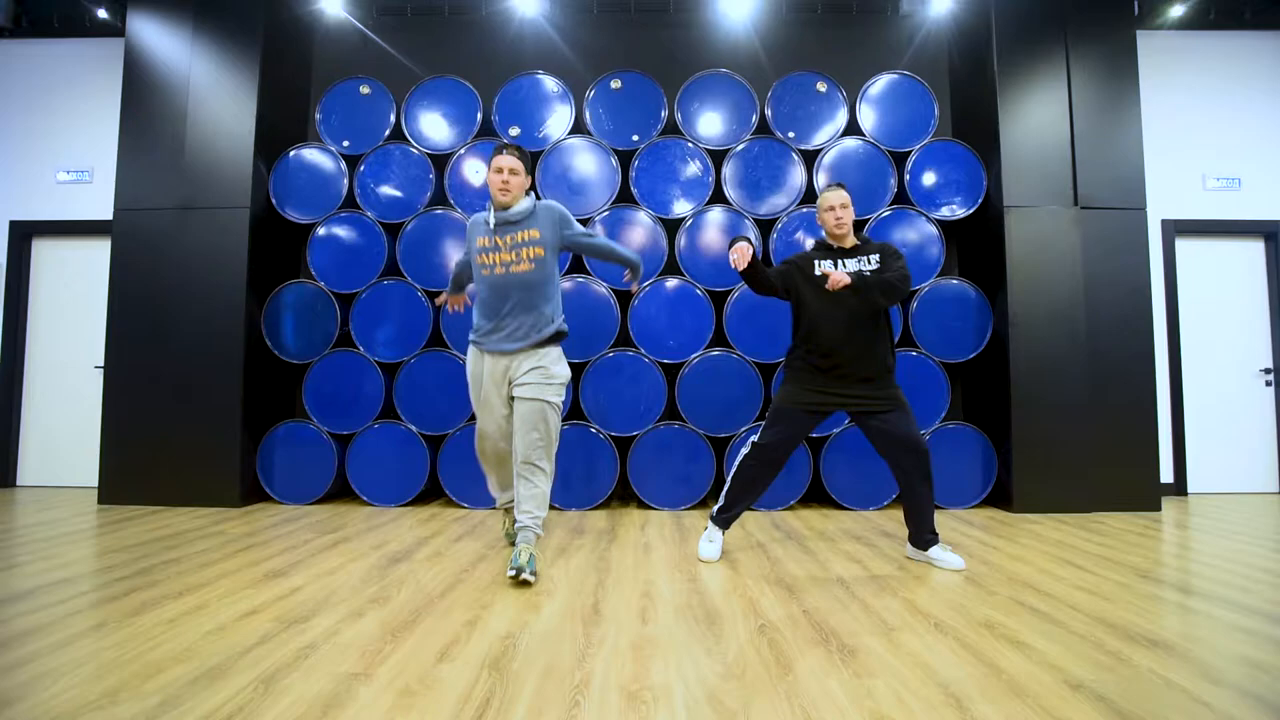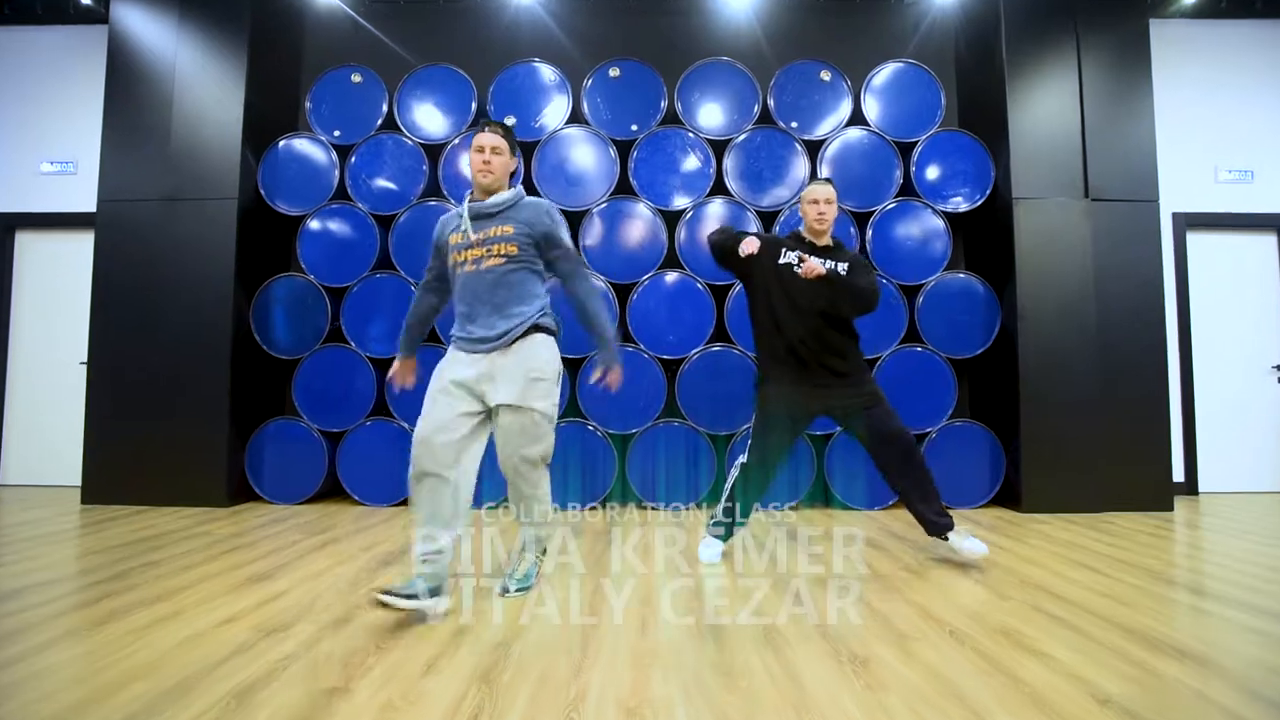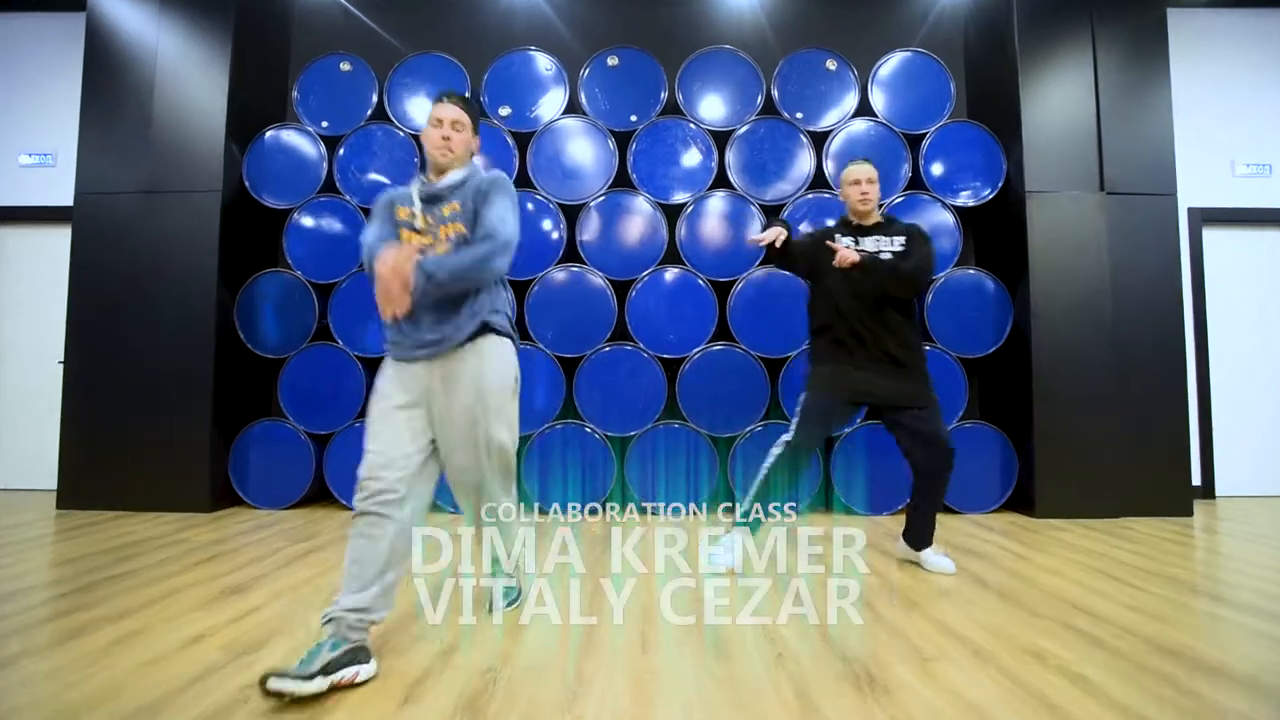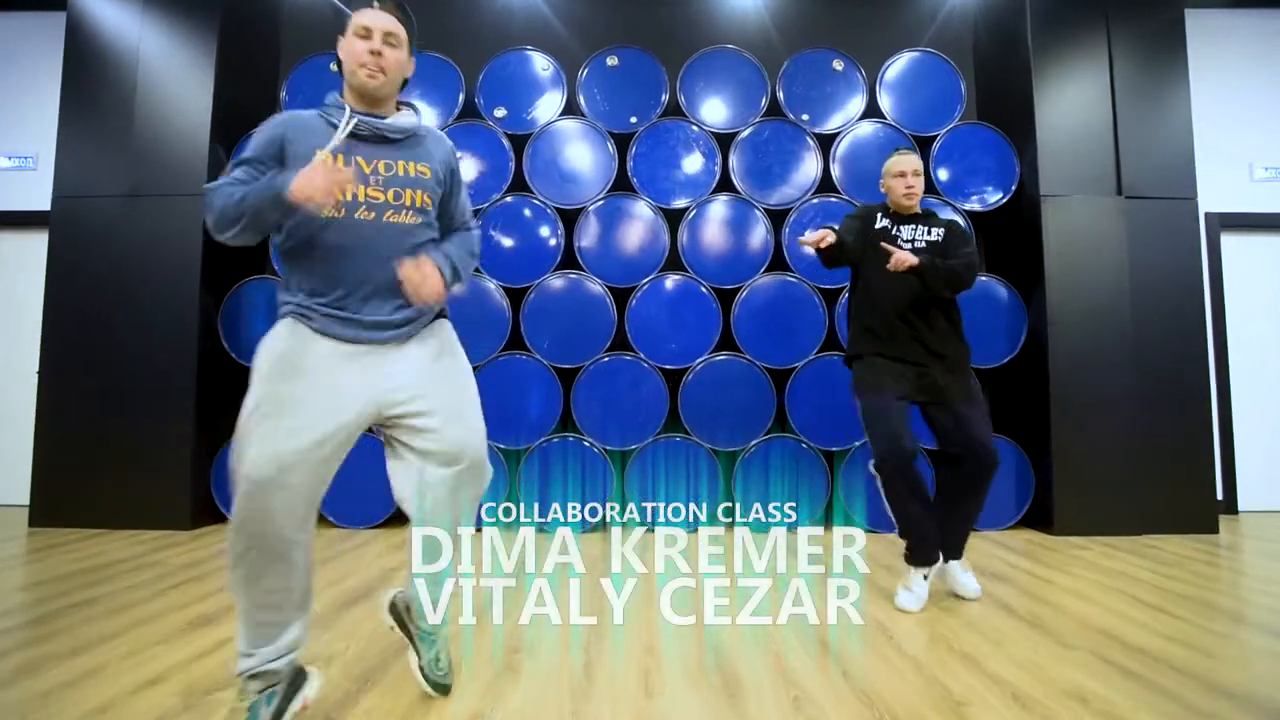
dt=0.3s
person 1, frame 1
left shoulder: (549, 216)
right shoulder: (475, 226)
left elbow: (592, 243)
left wrist: (633, 263)
right wrist: (454, 290)
left hip: (539, 354)
right hip: (486, 354)
left knee: (533, 449)
right knee: (492, 441)
left ankle: (526, 542)
right ankle: (509, 506)
person 1, frame 2
left shoulder: (537, 213)
right shoulder: (447, 225)
left elbow: (577, 280)
right elbow: (433, 289)
left wrist: (607, 348)
right wrist: (407, 348)
left hip: (526, 351)
right hip: (463, 356)
left knee: (524, 461)
right knee: (434, 449)
left ankle: (530, 554)
right ankle: (431, 578)
person 1, frame 3
left shoulder: (489, 186)
right shoulder: (395, 207)
left elbow: (496, 252)
right elbow: (373, 253)
left wrist: (418, 276)
right wrist: (388, 267)
left hip: (476, 354)
right hip: (404, 363)
left knee: (481, 483)
right knee: (381, 492)
left ankle: (503, 569)
right ankle: (344, 642)
person 1, frame 4
left shoulder: (437, 149)
right shoulder: (293, 130)
left elbow: (465, 235)
right elbow: (223, 213)
left wrist: (440, 266)
right wrist: (286, 192)
left hip: (419, 343)
right hip: (312, 341)
left knee: (459, 468)
right knee: (269, 490)
person 2, frame 1
left shoulder: (884, 255)
right shoulder: (804, 264)
left elbow: (897, 288)
right elbow: (768, 283)
left wrist: (852, 282)
right wrist: (743, 256)
left hip: (870, 380)
right hip: (809, 379)
left knee: (911, 450)
right knee: (767, 448)
left ankle: (924, 542)
right ankle: (719, 523)
person 2, frame 2
left shoulder: (851, 260)
right shoulder: (769, 252)
left elbow: (865, 300)
right elbow: (718, 244)
left wrist: (826, 277)
right wrist: (745, 241)
left hip: (844, 377)
right hip: (786, 380)
left knee: (897, 444)
right knee: (760, 457)
left ankle: (943, 528)
right ankle: (720, 529)
person 2, frame 3
left shoulder: (911, 238)
right shoulder: (826, 238)
left elbow: (916, 279)
right elbow: (792, 259)
left wrist: (862, 262)
right wrist: (778, 233)
left hip: (899, 366)
right hip: (837, 361)
left knee: (936, 452)
right knee: (800, 441)
left ankle: (918, 543)
right ankle: (743, 527)
person 2, frame 4
left shoulder: (950, 231)
right shoulder: (868, 220)
left elbow: (963, 275)
right elbow: (846, 252)
left wrist: (918, 264)
right wrist: (830, 240)
left hip: (942, 361)
right hip: (881, 360)
left knee: (978, 454)
right knee: (894, 452)
left ankle: (949, 554)
right ankle: (920, 560)
